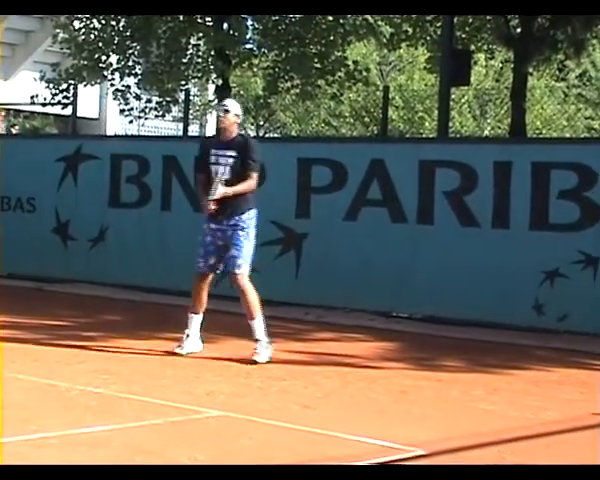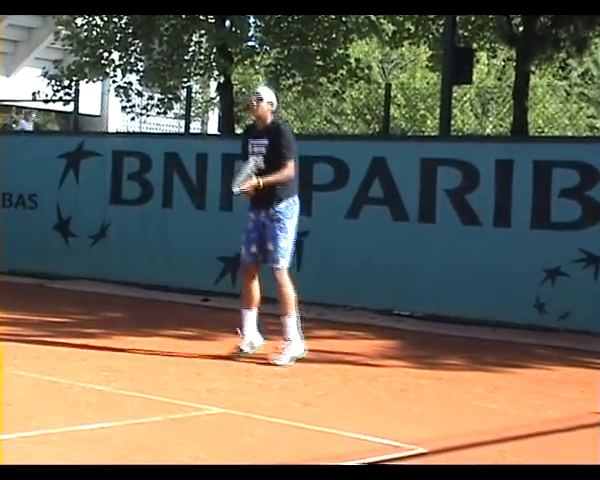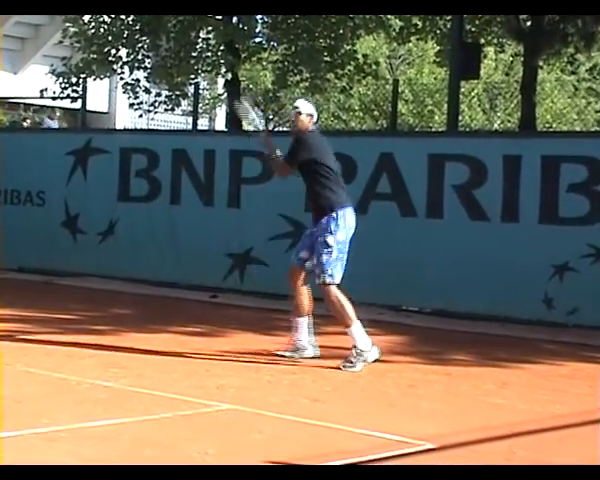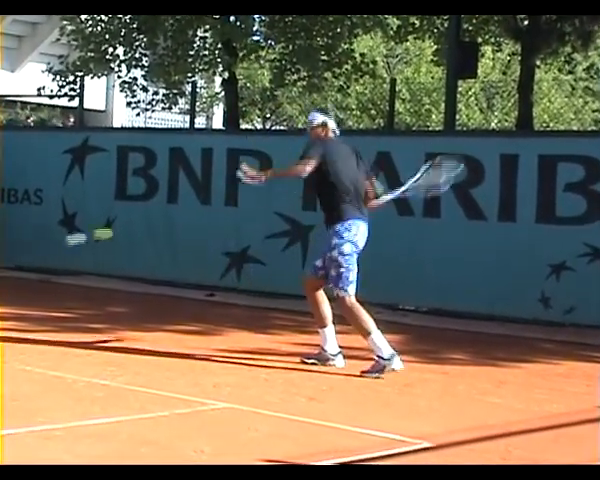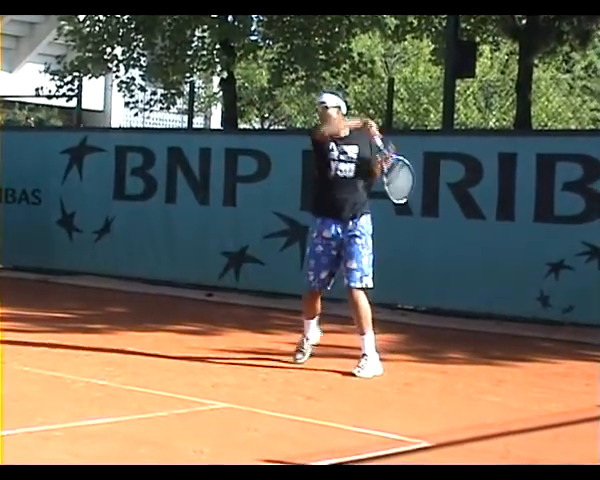
dt=0.5s
person 1, frame 1
left shoulder: (246, 145)
right shoulder: (207, 145)
left elbow: (253, 181)
right elbow: (202, 179)
left wrist: (229, 191)
right wrist: (206, 199)
left hip: (242, 218)
right hip: (215, 220)
left knee: (240, 277)
right knee: (202, 275)
left ankle: (262, 341)
right ankle: (192, 337)
person 1, frame 2
left shoulder: (280, 131)
right shoulder: (249, 133)
left elbow: (288, 171)
left wrist: (259, 182)
right wrist: (247, 185)
left hip: (282, 206)
right hip: (258, 207)
left knee: (279, 272)
right knee: (249, 270)
left ankle: (293, 341)
right ankle: (250, 335)
person 1, frame 3
left shoulder: (304, 139)
right shoulder: (318, 139)
left elbow: (283, 171)
left wrist: (272, 155)
right wrist: (279, 157)
left hip: (336, 217)
right hip: (326, 218)
left knee: (327, 285)
right knee: (296, 274)
left ankle: (364, 348)
right ankle: (303, 342)
person 1, frame 4
left shoulder: (318, 146)
right shoulder: (350, 151)
left elbow: (304, 169)
right elbow: (368, 188)
left wrist: (267, 174)
right wrist: (370, 198)
left hip: (344, 228)
right hip: (355, 226)
left knee: (345, 299)
right knee: (313, 285)
left ankle: (386, 356)
right ankle: (330, 351)
person 1, frame 5
left shoulder: (362, 139)
right shoulder: (319, 134)
left elbow: (367, 181)
right elbow: (322, 132)
left wrist: (376, 168)
right wrist: (359, 123)
left hip: (358, 223)
right hip: (325, 223)
left knee: (356, 290)
right knee: (315, 288)
left ankle: (370, 356)
right ankle: (310, 334)
